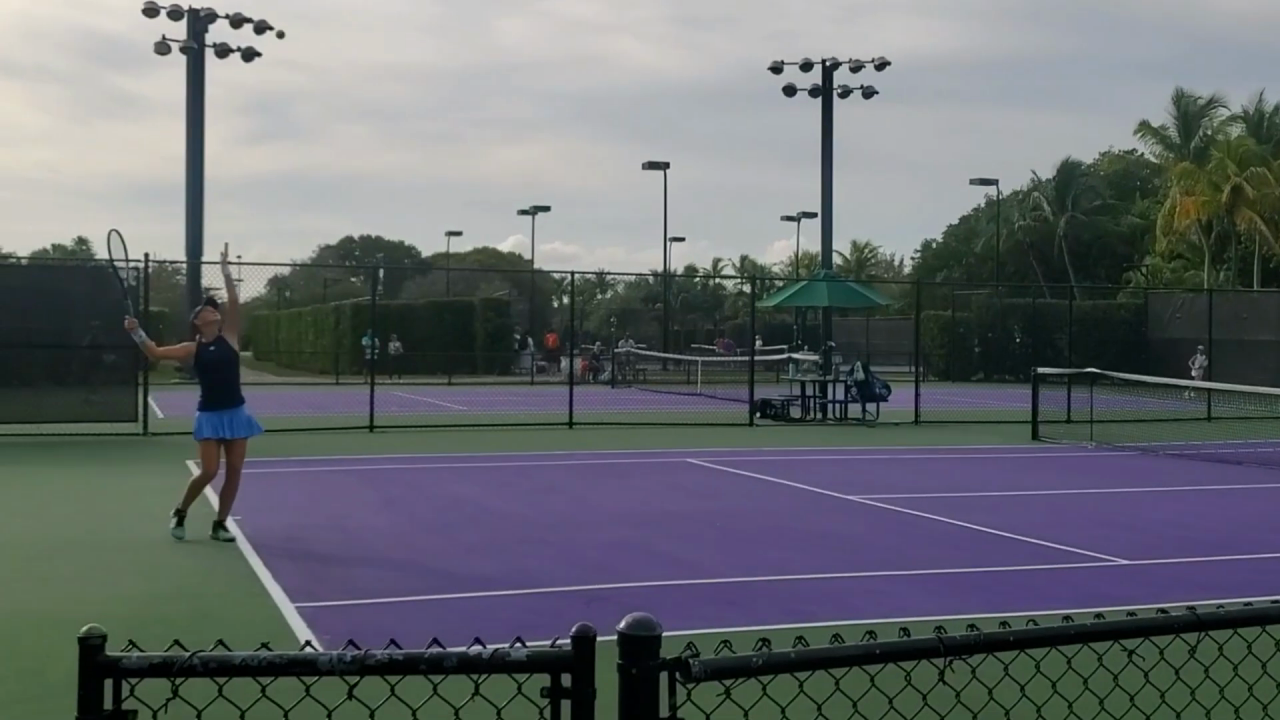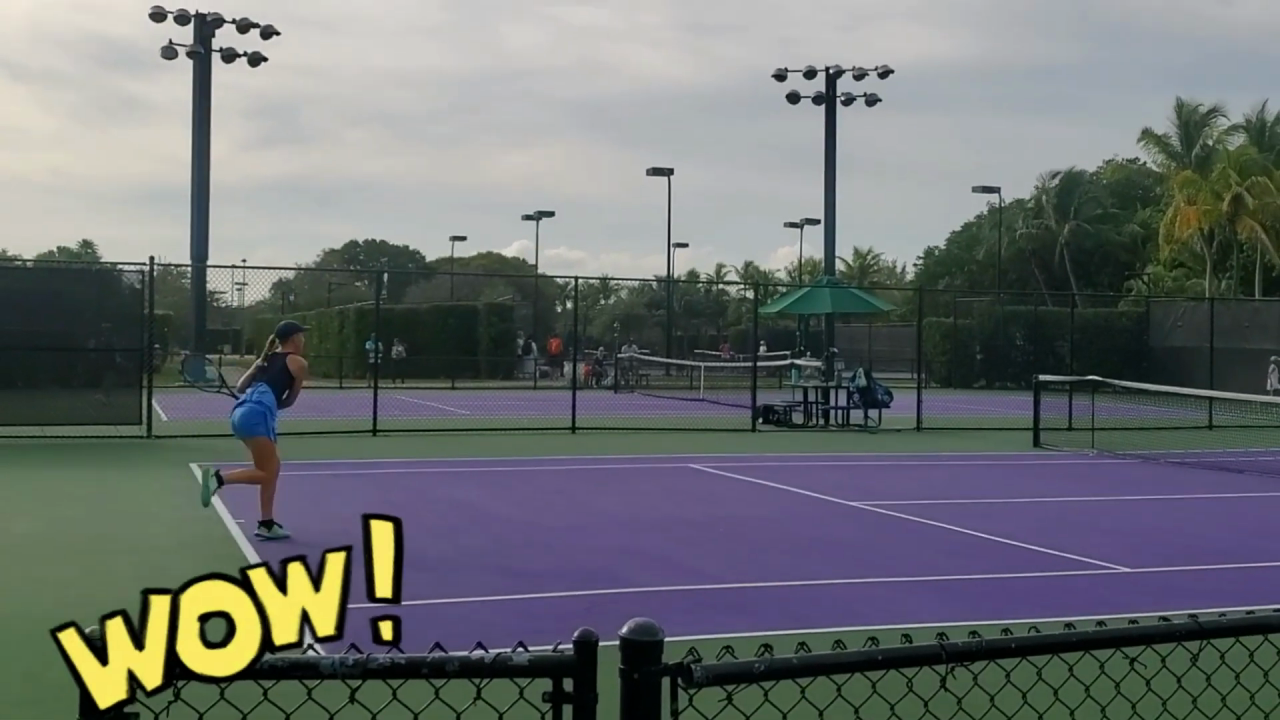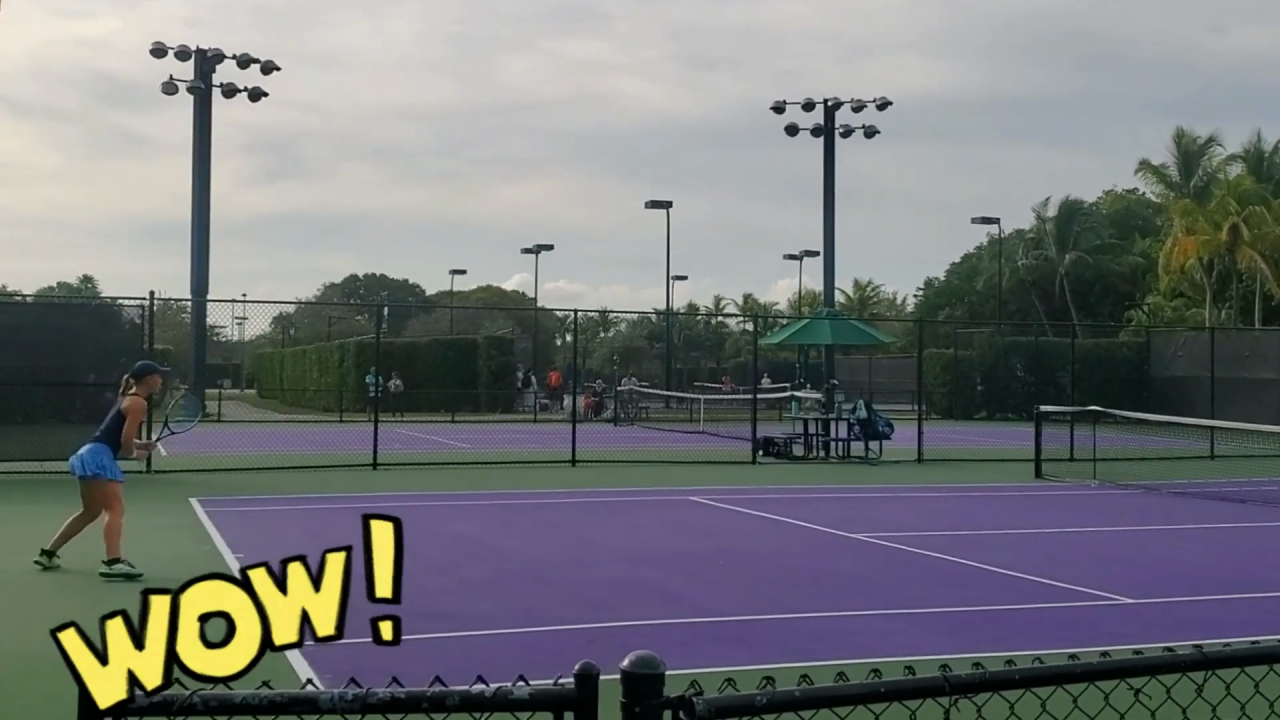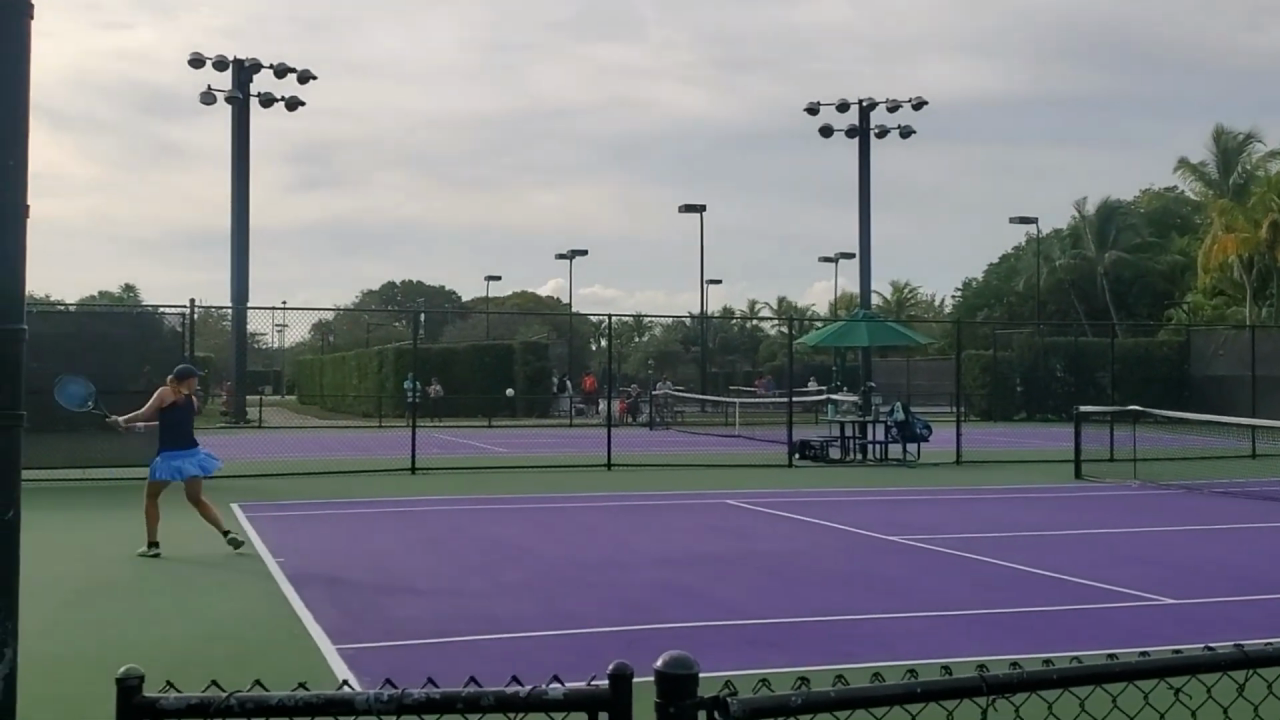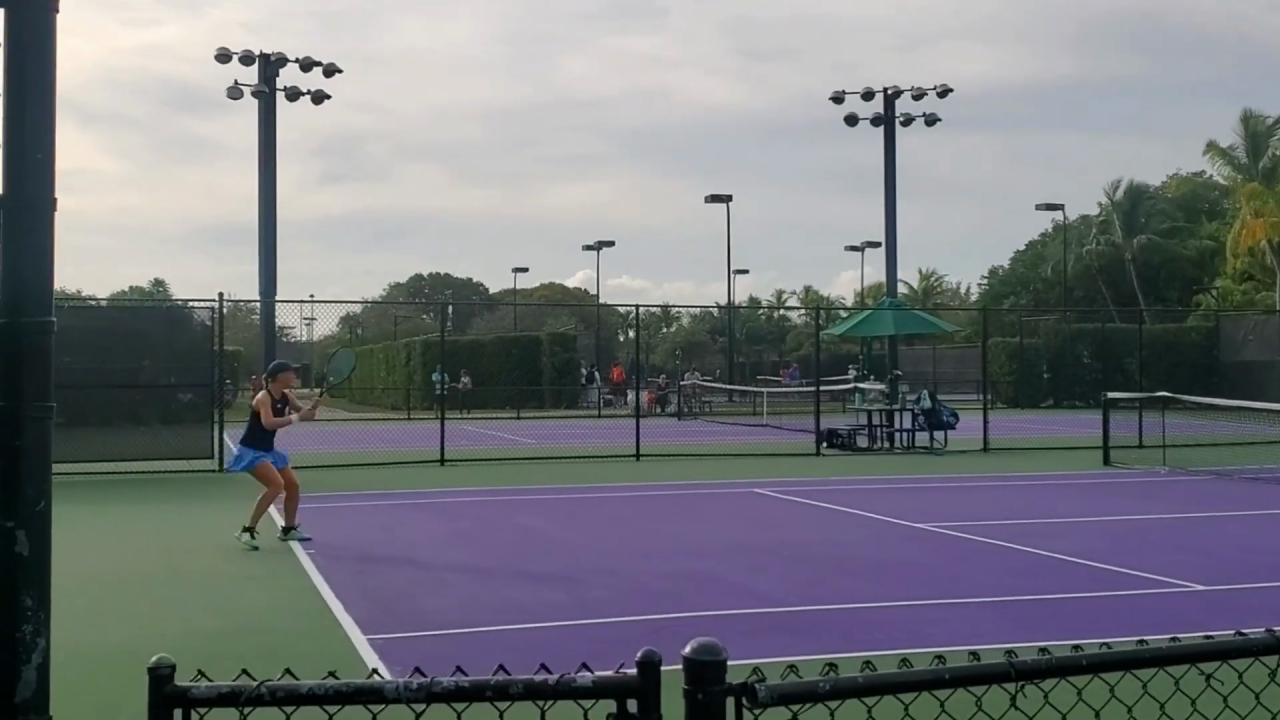
dt=1s
person 1, frame 1
left shoulder: (230, 337)
right shoulder: (193, 349)
left elbow: (233, 301)
right elbow: (156, 352)
left wrist: (225, 269)
right wrist: (136, 332)
left hip: (235, 414)
right hip: (210, 416)
left knee: (234, 472)
right knee: (208, 472)
left ankle: (220, 524)
right ankle: (180, 513)
person 1, frame 2
left shoulder: (265, 359)
right shoulder: (299, 363)
left elbow: (240, 387)
right elbow: (290, 399)
left hip: (243, 413)
right hip: (256, 416)
left knee: (271, 471)
right knee: (266, 473)
left ankle: (266, 524)
right ankle: (218, 477)
person 1, frame 3
left shoulder: (126, 398)
right shoulder: (138, 403)
right elbow: (126, 441)
left wrist: (140, 446)
right wrist: (135, 454)
left hip: (91, 455)
right hip: (98, 458)
left knee: (90, 511)
right knee: (115, 510)
left ankle: (48, 554)
right ankle: (113, 562)
person 1, frame 4
left shoulder: (164, 393)
right shoulder: (193, 401)
left elbow: (143, 414)
left wrist: (122, 420)
right wrist: (137, 426)
left hip: (169, 459)
right hip: (192, 456)
left knee: (151, 498)
right knee: (197, 499)
left ankle: (152, 545)
right ankle: (228, 534)
person 1, frame 5
left shoulder: (285, 396)
right shoulder: (263, 397)
left elbow: (304, 413)
right elbow: (268, 423)
left wrist: (311, 408)
right wrist: (296, 418)
left hip: (268, 451)
right hip: (251, 452)
left knee: (293, 486)
right knee: (275, 486)
left ankle: (288, 529)
right ankle: (248, 530)
